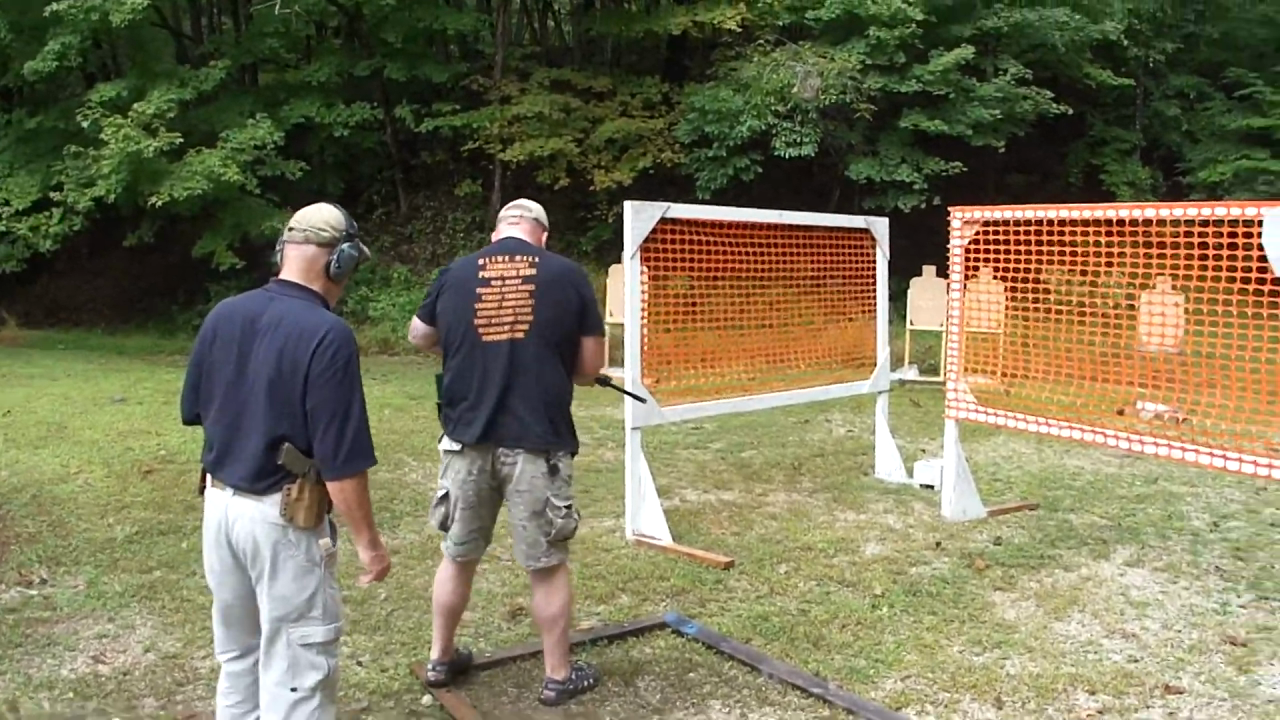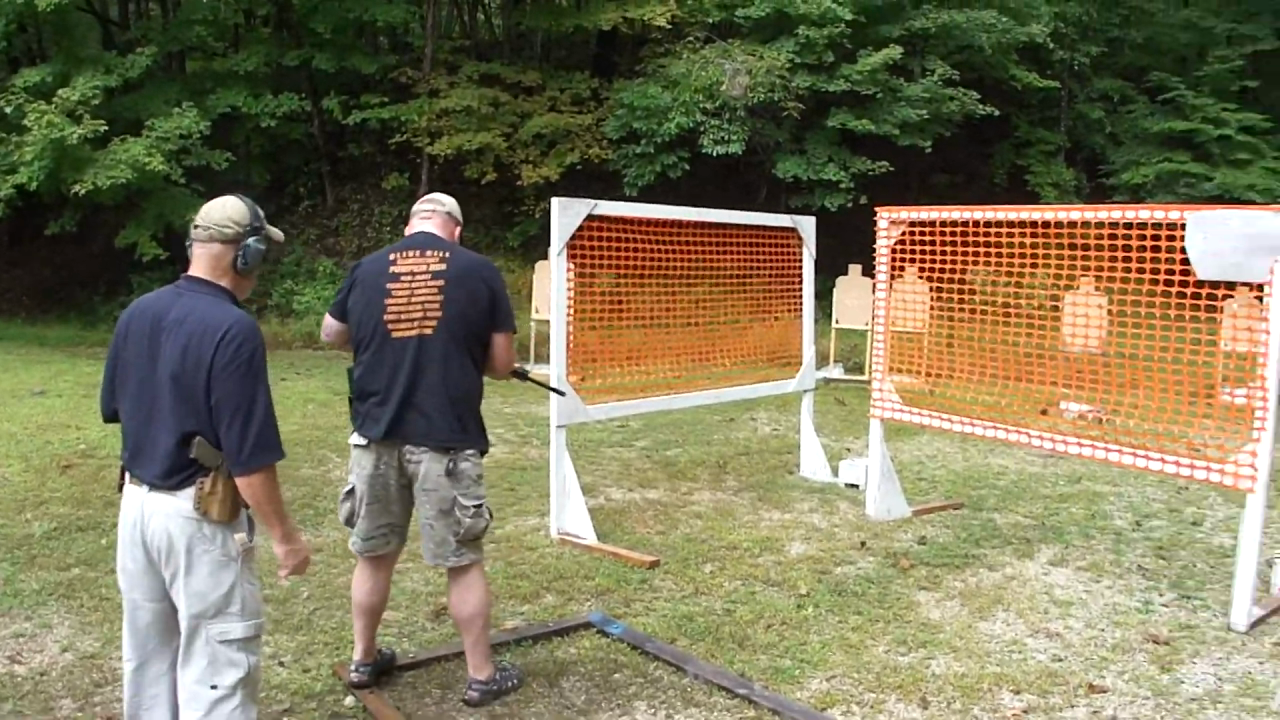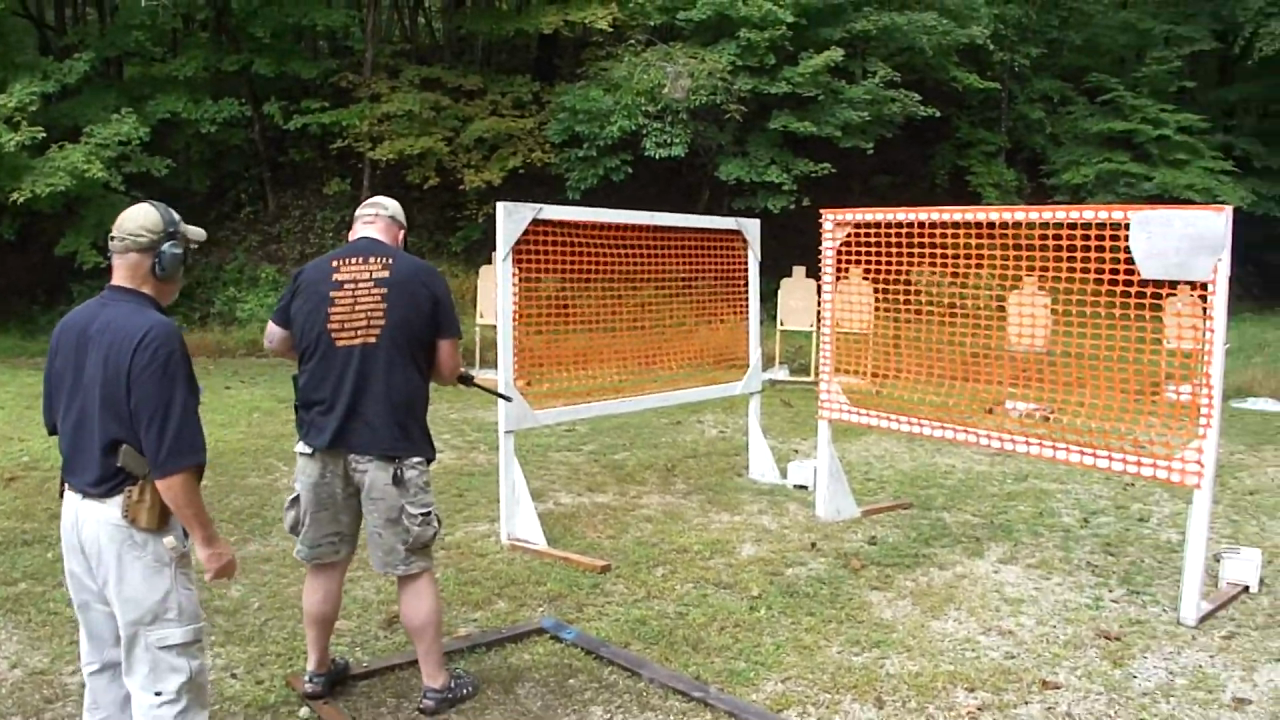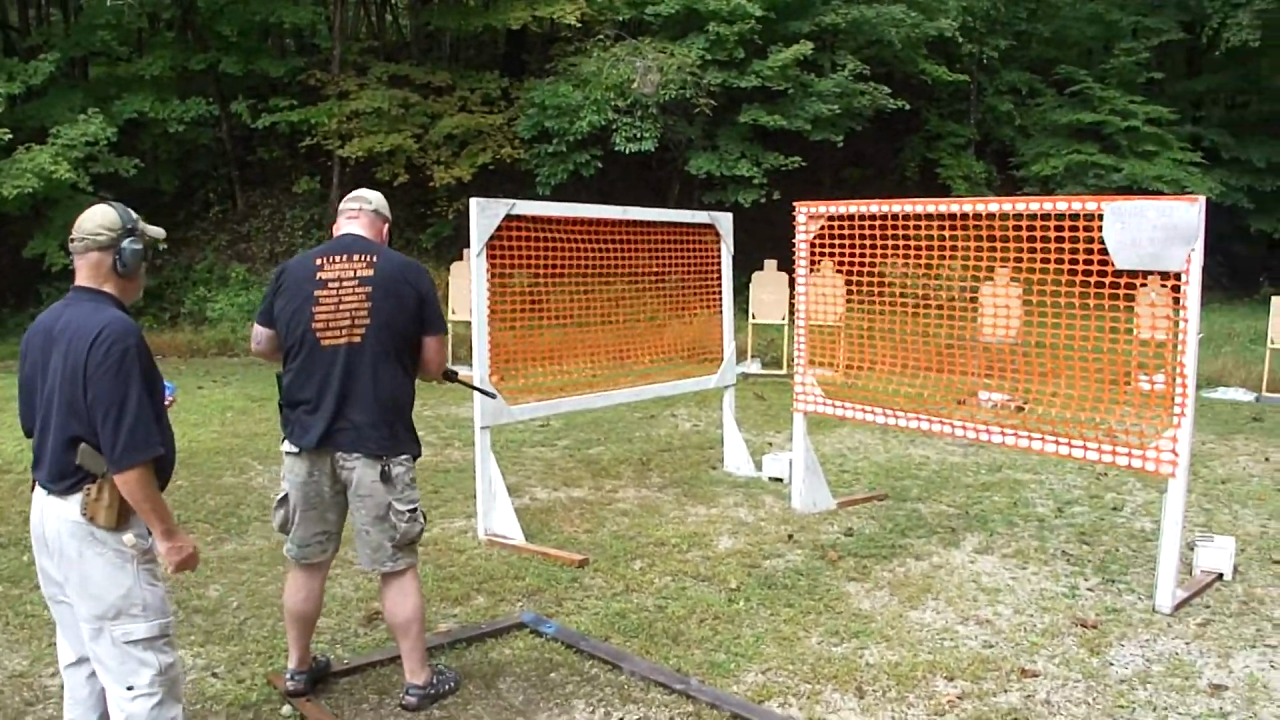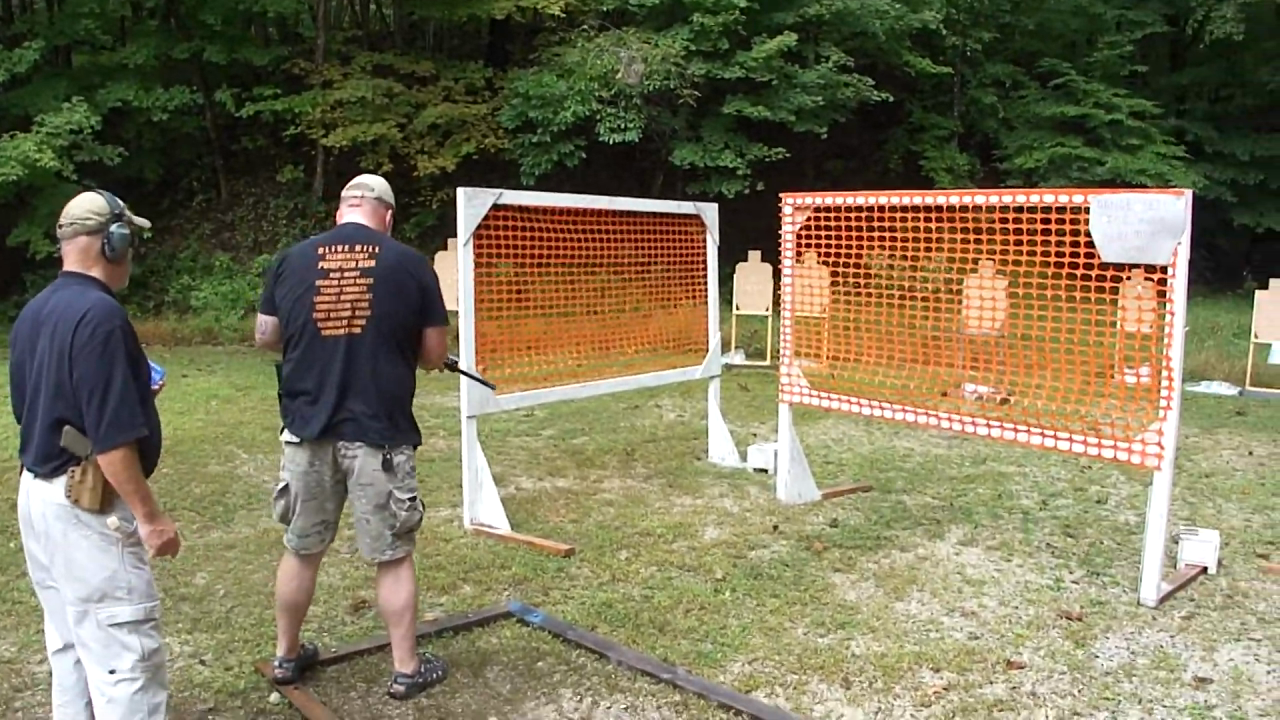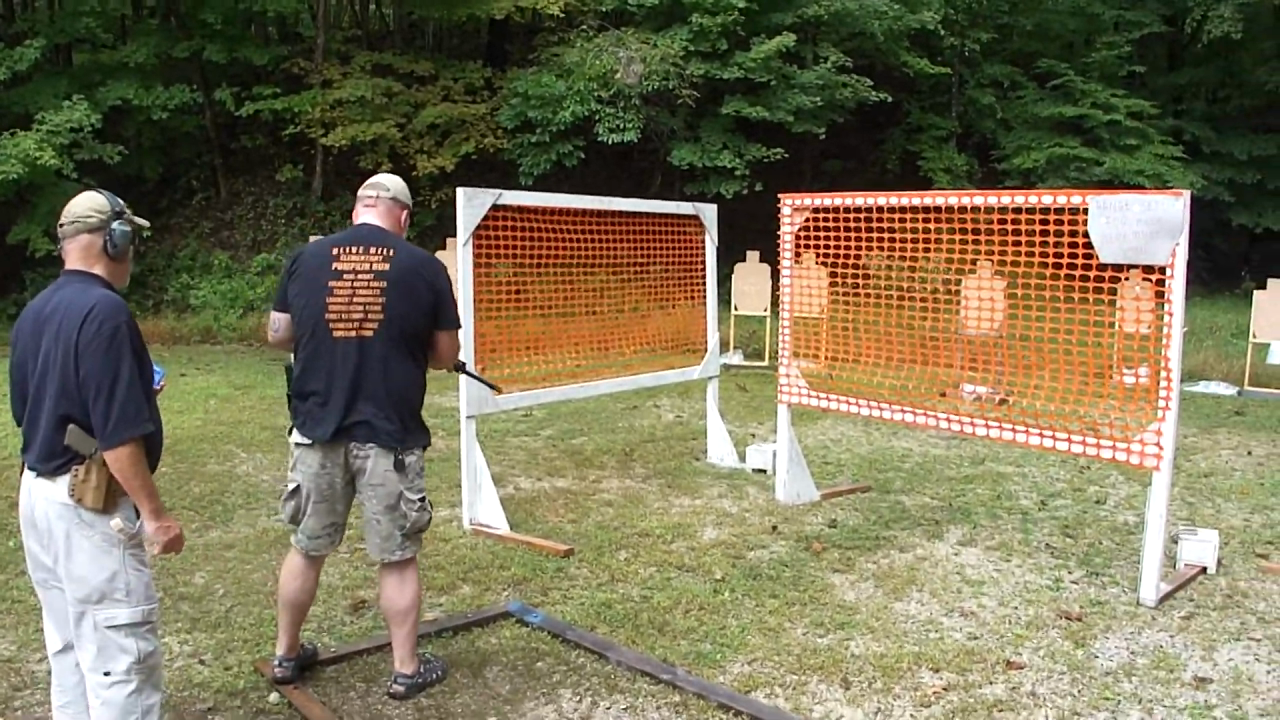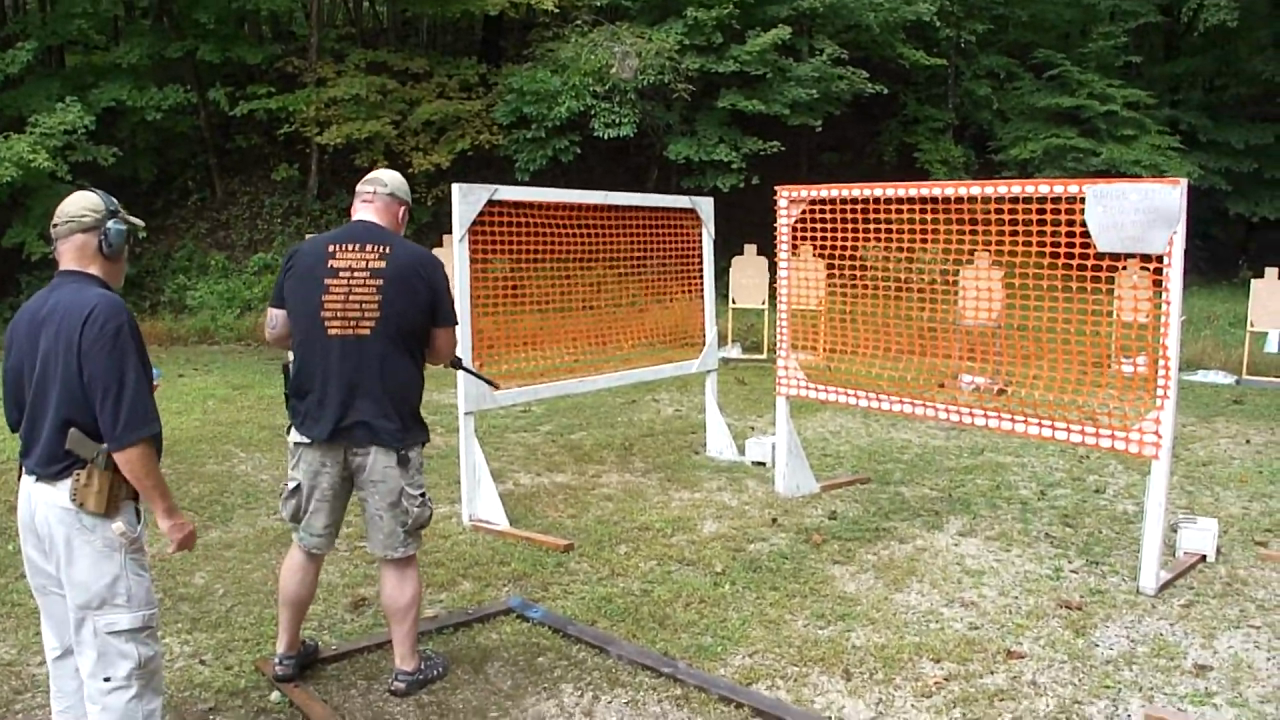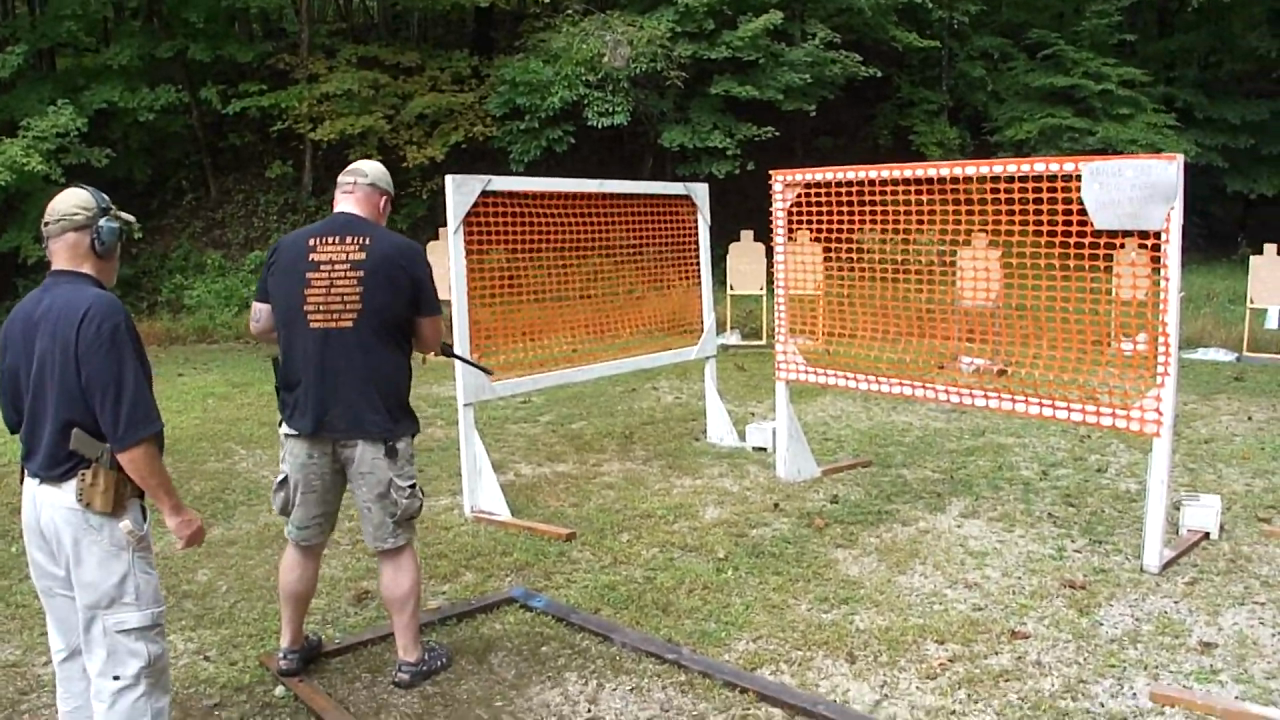
dt=0.2s
person 1, frame 1
left shoulder: (224, 315)
right shoulder: (327, 335)
left elbow: (194, 410)
right elbow: (341, 461)
right wrist: (368, 541)
left hip: (220, 504)
right hip: (282, 518)
left knee: (237, 651)
right knee: (298, 667)
person 1, frame 2
left shoulder: (137, 313)
right shoulder: (233, 330)
left elbow: (115, 408)
right elbow: (250, 456)
right wrist: (284, 535)
left hip: (137, 502)
right hip: (199, 515)
left knee: (148, 652)
right knee: (219, 668)
person 1, frame 3
left shoulder: (71, 325)
right shoulder: (154, 335)
right elbow: (171, 461)
right wrist: (207, 538)
left hip: (78, 512)
right hip: (134, 523)
left knee: (104, 663)
right knee: (168, 675)
person 1, frame 4
left shoulder: (42, 326)
right shoulder: (113, 331)
right elbow: (128, 457)
right wrist: (167, 533)
left hip: (50, 510)
right hip: (101, 521)
left knee: (82, 659)
right knee: (141, 670)
person 1, frame 5
left shoulder: (33, 312)
right shoulder: (99, 314)
right elbow: (112, 438)
right wrist: (149, 515)
left hip: (39, 493)
right hip: (88, 505)
left knee: (70, 645)
right knee: (126, 654)
person 1, frame 6
left shoulder: (33, 312)
right shoulder: (103, 310)
right elbow: (119, 435)
right wrist: (154, 512)
left hip: (38, 492)
right hip: (90, 503)
left knee: (70, 646)
right knee: (121, 654)
person 1, frame 7
right shoulder: (103, 312)
right elbow: (128, 436)
right wrist: (167, 511)
right hip: (90, 507)
left knee: (68, 651)
right knee: (121, 658)
person 1, frame 8
right shoulder: (99, 311)
right elbow: (130, 435)
right wrist: (173, 508)
right hip: (95, 506)
left knee: (73, 651)
right knee: (129, 657)
person 2, frame 1
left shoulder: (455, 274)
right shoulder: (569, 275)
left elbow: (419, 338)
right elbow: (590, 369)
left hip: (466, 438)
right hip: (539, 442)
left knee: (458, 554)
right knee: (549, 563)
left ankle: (441, 658)
right ankle: (559, 675)
person 2, frame 2
left shoulder: (366, 268)
right shoulder: (480, 272)
left elbow: (331, 335)
right elbow: (502, 365)
left hip: (376, 435)
right hip: (447, 439)
left knee: (375, 553)
right knee: (463, 560)
left ankle: (364, 659)
right ankle: (482, 675)
person 2, frame 3
left shoulder: (309, 274)
right shoulder: (424, 276)
left elbow: (274, 343)
right elbow: (447, 370)
left hip: (322, 443)
right hip: (393, 447)
left knee: (323, 561)
right knee: (413, 568)
left ankle: (317, 669)
person 2, frame 4
left shoulder: (291, 270)
right shoulder: (409, 273)
left elbow: (261, 346)
right elbow: (433, 367)
left hip: (307, 440)
right hip: (379, 444)
left knee: (306, 561)
right knee: (397, 566)
left ankle: (298, 667)
right ankle: (419, 681)
person 2, frame 5
left shoulder: (292, 259)
right shoulder: (410, 263)
left elbow: (265, 336)
right elbow: (434, 355)
left hip: (306, 429)
right hip: (379, 434)
left knee: (300, 548)
right knee: (392, 556)
left ankle: (286, 655)
right ankle: (407, 669)
person 2, frame 6
left shoulder: (305, 257)
right shoulder: (424, 266)
left elbow: (277, 335)
right elbow: (445, 357)
left hip: (316, 429)
right hip: (390, 434)
left knee: (305, 546)
right knee: (398, 557)
left ankle: (286, 654)
right ankle: (406, 669)
person 2, frame 7
left shoulder: (301, 255)
right shoulder: (421, 263)
left elbow: (274, 332)
right elbow: (443, 352)
left hip: (315, 429)
right hip: (389, 433)
left knee: (306, 544)
right knee: (398, 554)
left ankle: (287, 652)
right ankle: (407, 666)
person 2, frame 8
left shoulder: (285, 249)
right shoulder: (403, 253)
left elbow: (260, 326)
right elbow: (430, 341)
left hip: (305, 422)
right hip: (378, 425)
left knee: (303, 540)
right knee: (394, 545)
left ankle: (291, 647)
right ankle: (410, 657)
